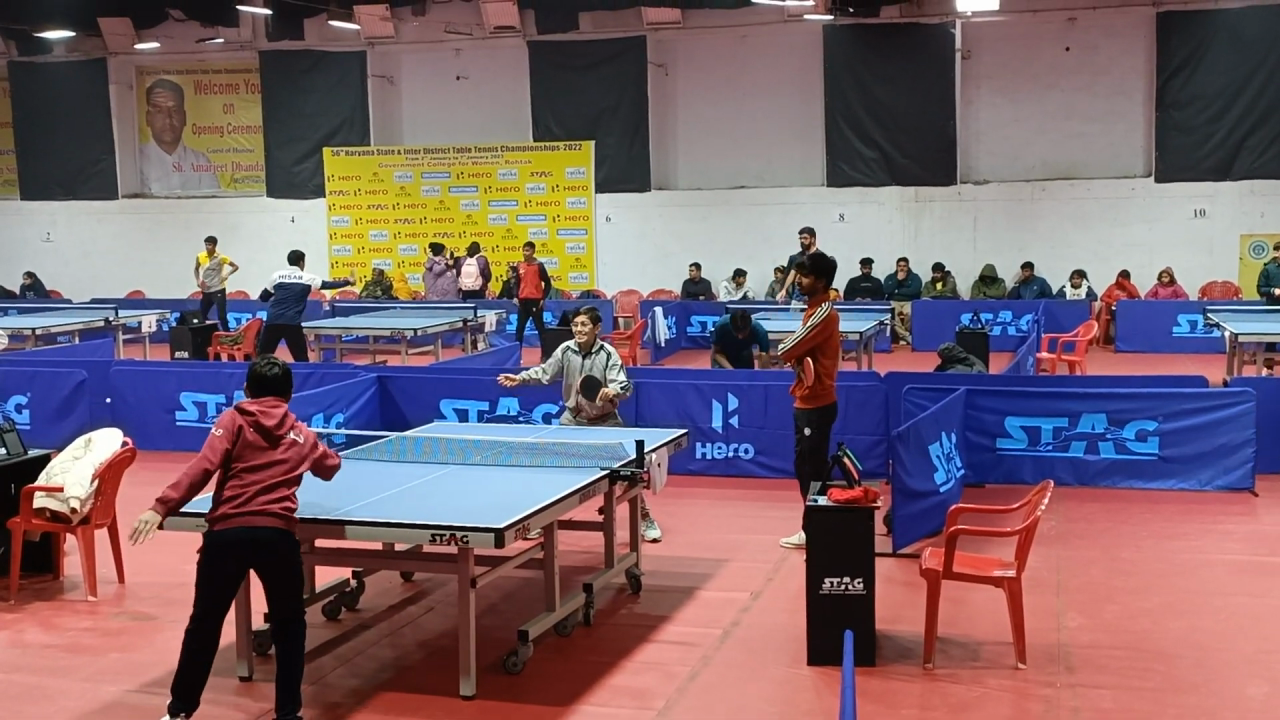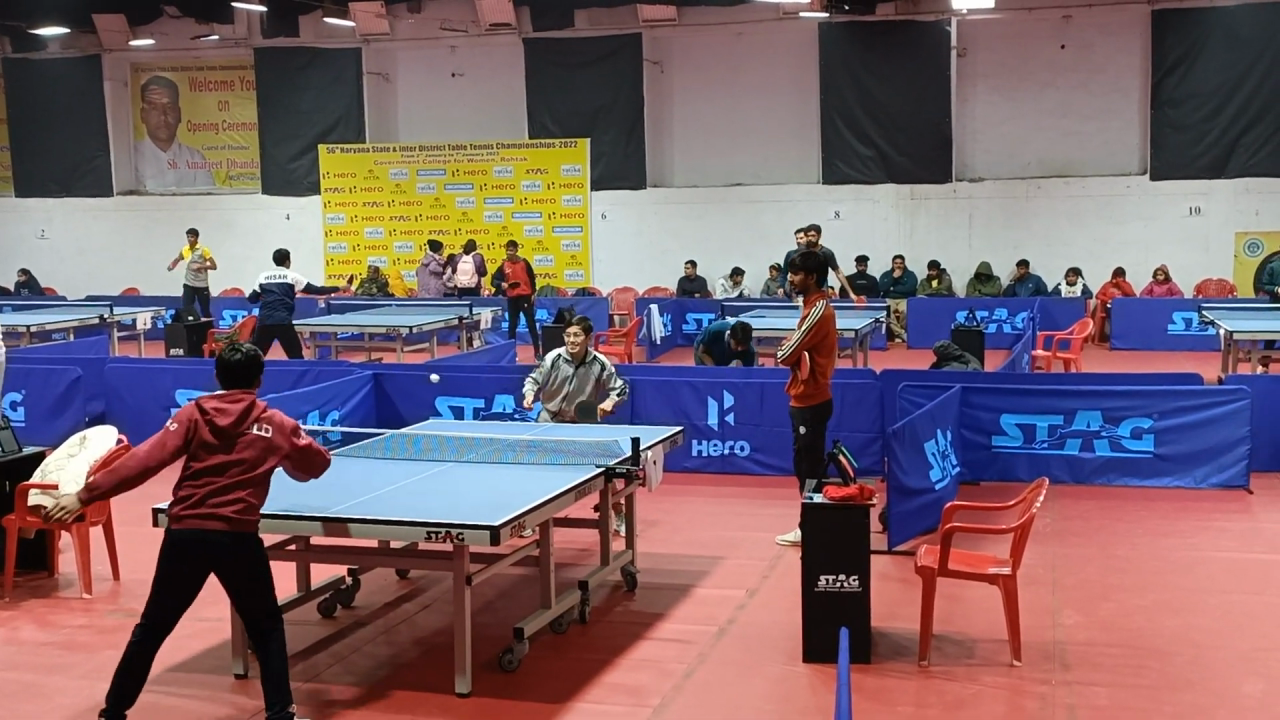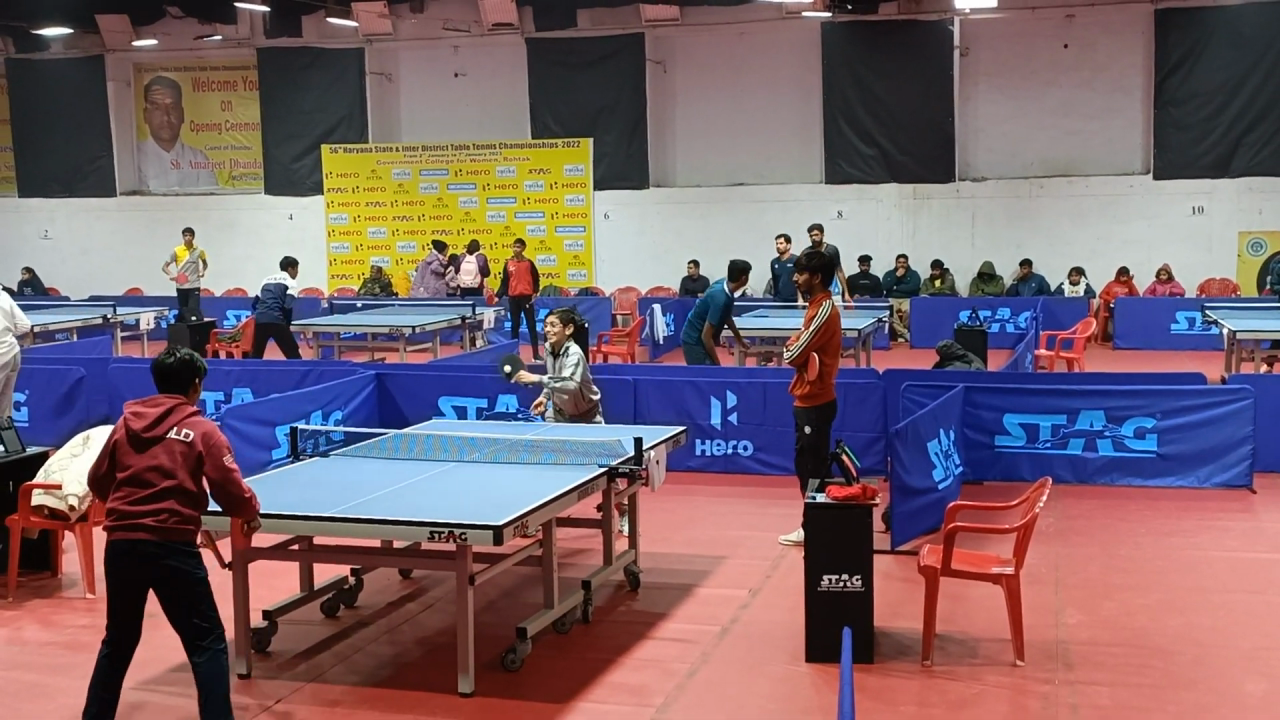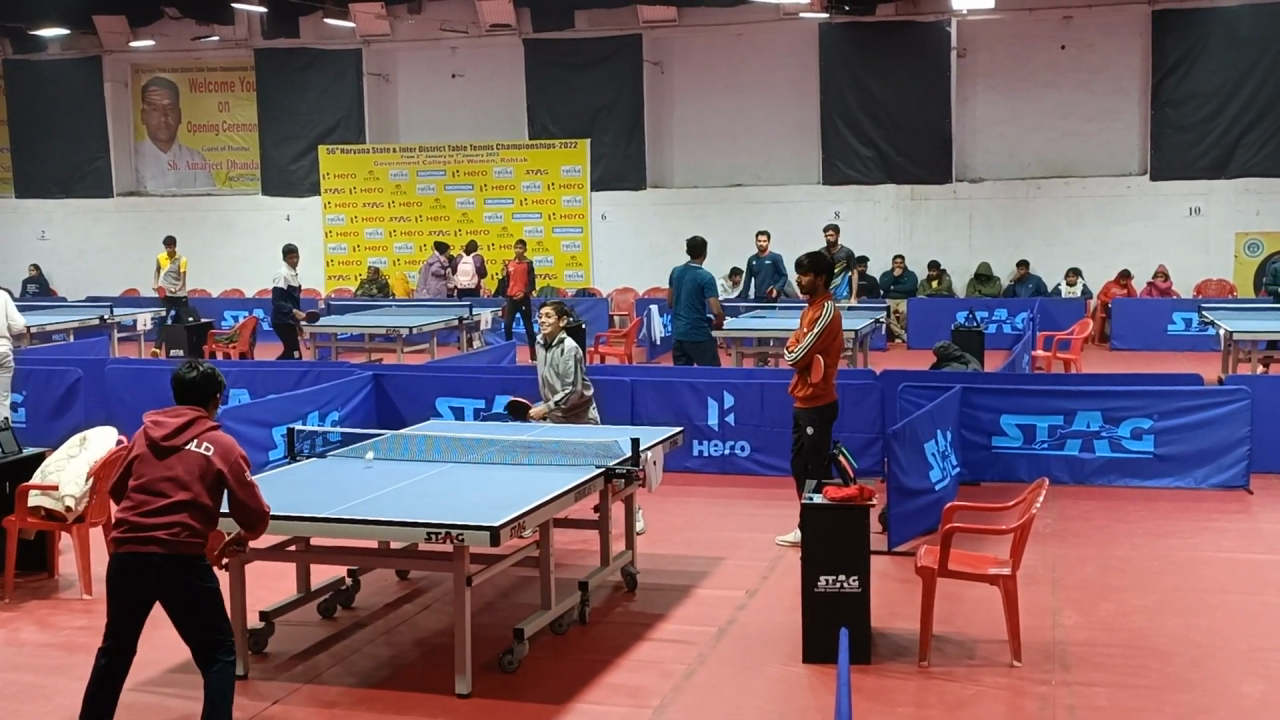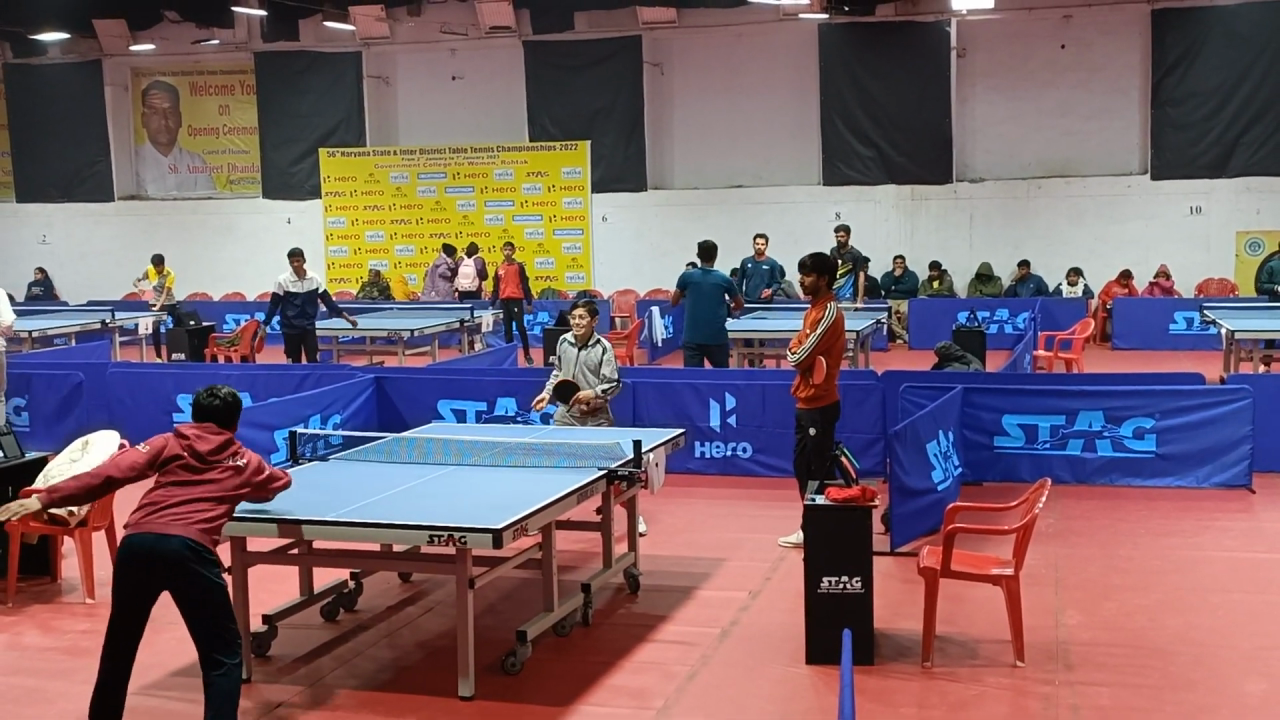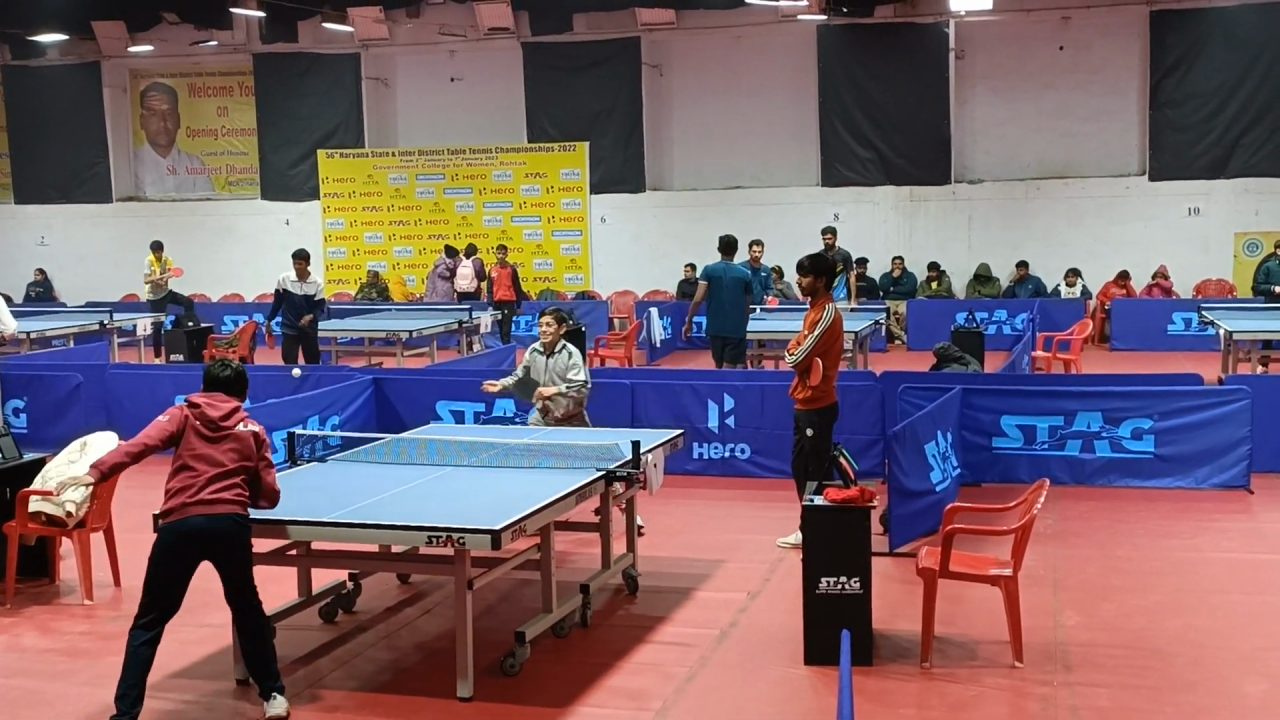
dt=0.4s
person 1, frame 1
left shoulder: (233, 419)
right shoulder: (302, 434)
left elbow: (203, 467)
right elbow: (331, 466)
left wrist: (161, 507)
left hip: (227, 533)
right hip: (277, 535)
left knee: (204, 624)
right knee: (289, 628)
person 1, frame 2
left shoulder: (192, 415)
right shoulder: (274, 424)
left elbow: (144, 460)
right elbow: (316, 462)
left wrist: (87, 495)
right wrist: (286, 458)
left hip: (185, 535)
right hip: (238, 538)
left knee: (151, 627)
right knee: (266, 628)
person 1, frame 3
left shoulder: (125, 425)
right shoulder: (202, 430)
left elbow: (98, 483)
right elbow: (234, 495)
right wrist: (251, 515)
left hip: (121, 546)
right hip: (171, 547)
left knee: (117, 641)
right knee: (207, 644)
person 1, frame 4
left shoulder: (145, 435)
right shoulder: (222, 446)
left elbow: (116, 490)
right elbow: (255, 517)
right wrist: (237, 541)
left hip: (126, 555)
right hip: (180, 559)
left knee: (114, 649)
right knee: (218, 655)
person 1, frame 5
left shoulder: (166, 445)
right shoulder: (246, 461)
left elbow: (113, 472)
right elbow: (280, 481)
left wrist: (47, 497)
left hip: (138, 544)
right hip: (190, 550)
left knee: (119, 645)
right knee: (224, 655)
person 1, frame 6
left shoulder: (183, 414)
right shoulder: (254, 431)
left elbow: (141, 444)
right elbow: (269, 496)
left wrist: (97, 472)
left hip: (179, 525)
right hip: (232, 525)
left knee: (148, 621)
right knee: (249, 611)
person 2, frame 1
left shoulder: (823, 313)
right shoulder: (816, 309)
left elbow: (786, 351)
right elbow: (802, 350)
left wrist: (792, 350)
right wrist: (798, 358)
left hip: (816, 404)
right hip: (808, 401)
left knee: (814, 471)
right knee: (804, 468)
person 2, frame 2
left shoulder: (817, 311)
right shoulder: (815, 307)
left elbow: (785, 355)
right elbow: (797, 348)
left wrist: (787, 349)
right wrist: (791, 349)
left hip: (810, 401)
right hip: (806, 398)
left knee: (810, 468)
right knee: (804, 466)
person 2, frame 3
left shoulder: (824, 311)
right shoulder: (816, 307)
left elbow: (794, 355)
right elbow: (795, 346)
left wrist: (793, 351)
right wrist: (794, 349)
left hip: (815, 402)
right hip: (807, 399)
left knee: (815, 468)
right knee: (805, 466)
person 2, frame 4
left shoulder: (826, 312)
right shoulder: (810, 309)
left elbow: (797, 357)
right elbow: (792, 347)
left wrist: (794, 353)
right wrist: (794, 351)
left hip: (817, 403)
right hip: (803, 400)
left knee: (816, 469)
right knee: (800, 465)
person 2, frame 5
left shoulder: (829, 313)
right shoulder: (813, 309)
left elbow: (800, 358)
right elbow: (796, 348)
left wrist: (796, 353)
right wrist: (797, 351)
left hip: (819, 404)
right hip: (807, 401)
left knee: (818, 470)
right knee: (803, 466)
person 2, frame 6
left shoulder: (827, 314)
right shoulder: (814, 310)
left elbow: (797, 359)
right elbow: (797, 350)
left wrist: (792, 353)
right wrist: (794, 352)
left hip: (817, 405)
right hip: (805, 403)
left knee: (816, 472)
right knee: (801, 468)
person 3, frame 1
left shoulder: (608, 354)
right shoulder: (566, 350)
left elbow: (624, 386)
right elbow: (545, 371)
left wrist: (613, 391)
right wrist: (520, 378)
left hip: (605, 421)
right hip: (573, 419)
left ankle: (646, 521)
person 3, frame 2
left shoulder: (600, 363)
right shoulder: (554, 358)
left elbow: (622, 388)
right elbow: (534, 379)
left wrist: (610, 401)
right wrist: (529, 394)
right hip: (551, 419)
left ankle: (620, 517)
person 3, frame 3
left shoulder: (573, 354)
right shoulder: (550, 349)
left elbow: (569, 384)
left wrist: (534, 379)
right wrist: (545, 396)
left hip: (586, 418)
right hip: (559, 414)
left knee: (603, 468)
right knee: (542, 464)
left ankle: (625, 515)
right ankle: (536, 517)
person 3, frame 4
left shoulder: (570, 348)
right shoulder: (540, 342)
left elbow: (573, 389)
left wrist: (546, 407)
right wrist: (542, 406)
left hip: (580, 413)
right hip: (552, 415)
left knee: (605, 462)
right knee: (541, 464)
left ankle: (632, 510)
right ankle: (536, 517)
person 3, frame 5
left shoulder: (603, 347)
right shoulder: (564, 342)
left elbow: (613, 384)
left wrist: (593, 393)
right wrist: (547, 392)
left hip: (596, 417)
right hip: (567, 413)
left knee: (610, 466)
right knee: (550, 459)
left ankle: (632, 514)
person 3, frame 6
left shoulder: (571, 354)
right shoulder: (534, 351)
left elbow: (582, 387)
right elbow: (521, 376)
left wrist: (556, 390)
right wrist: (502, 384)
left hip: (572, 420)
right hip: (544, 419)
left knee: (589, 465)
right knee: (525, 457)
